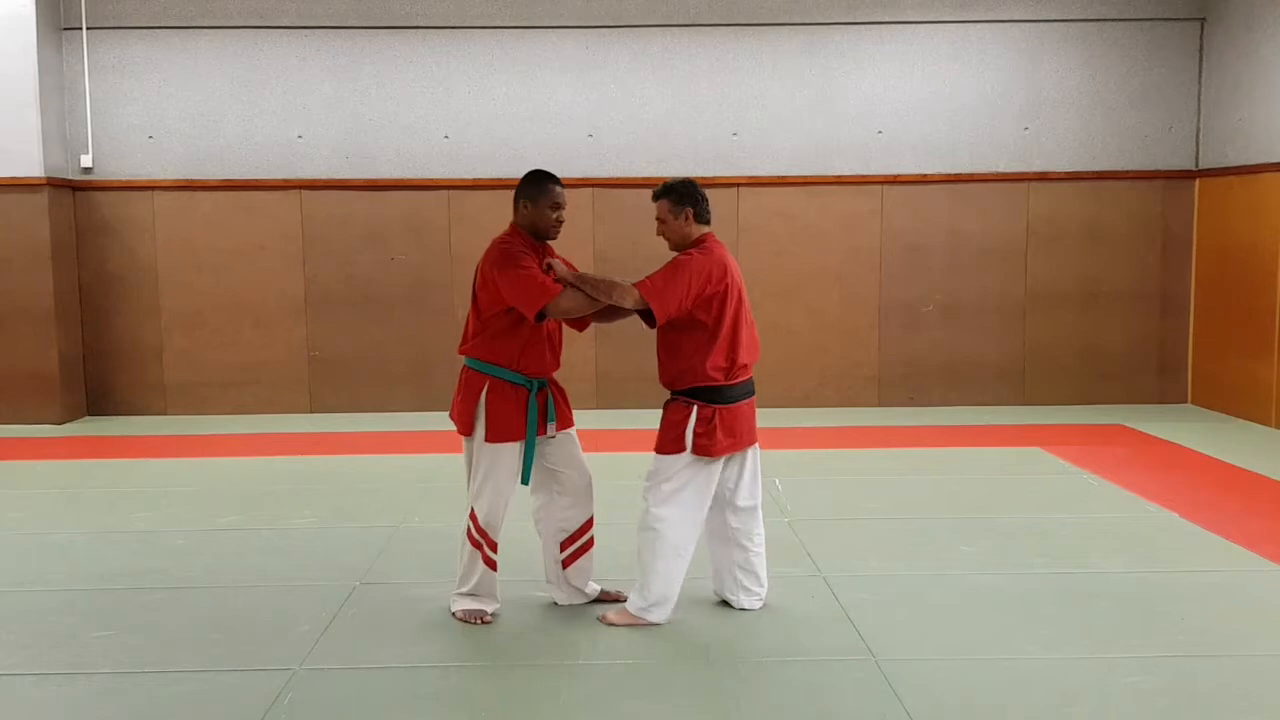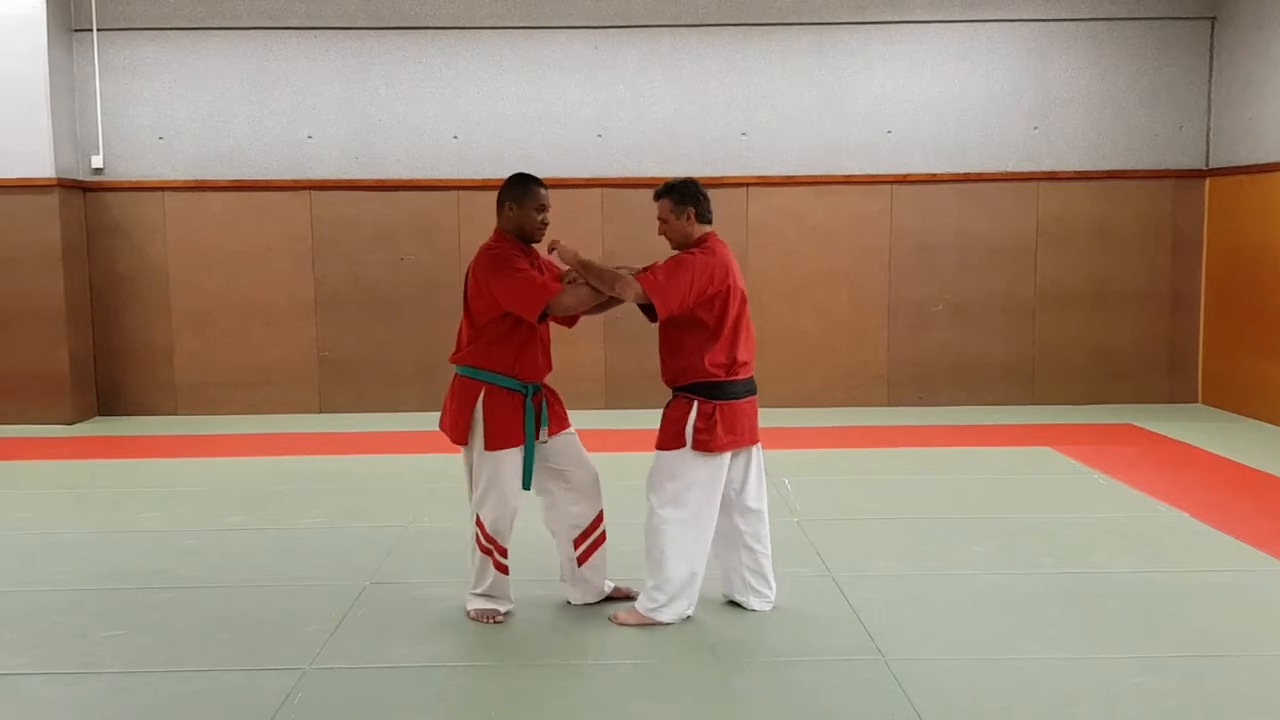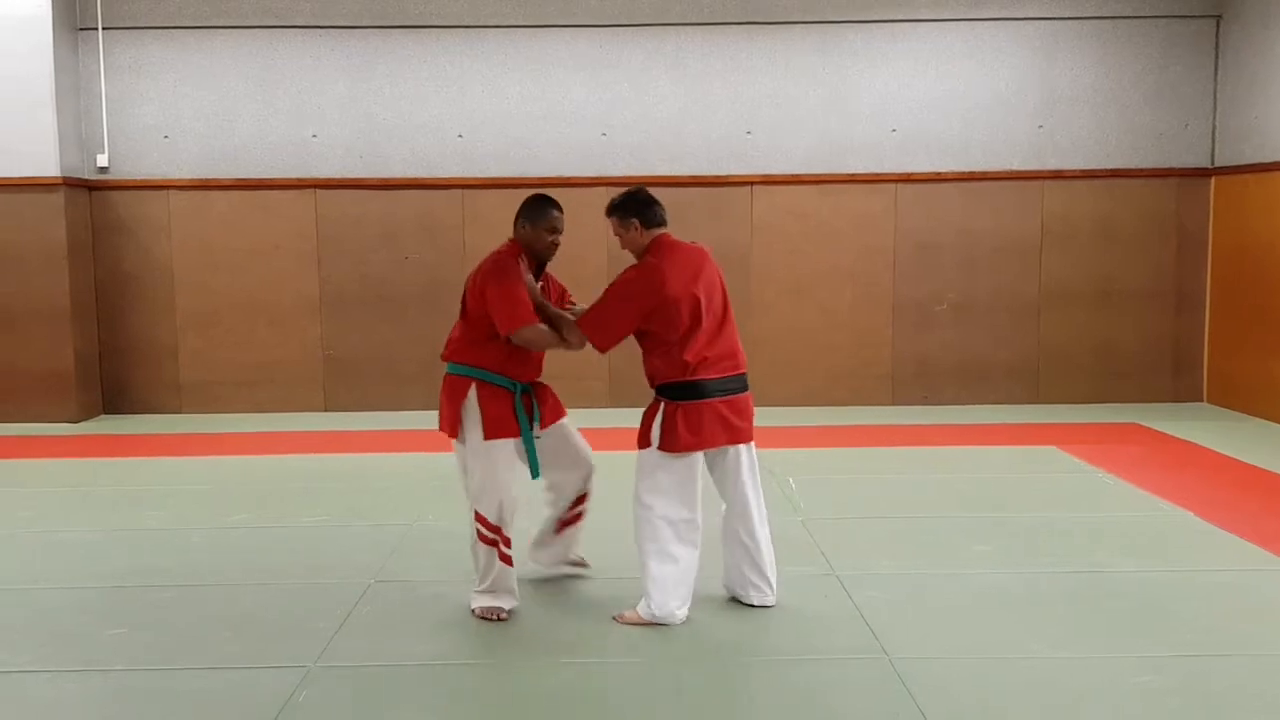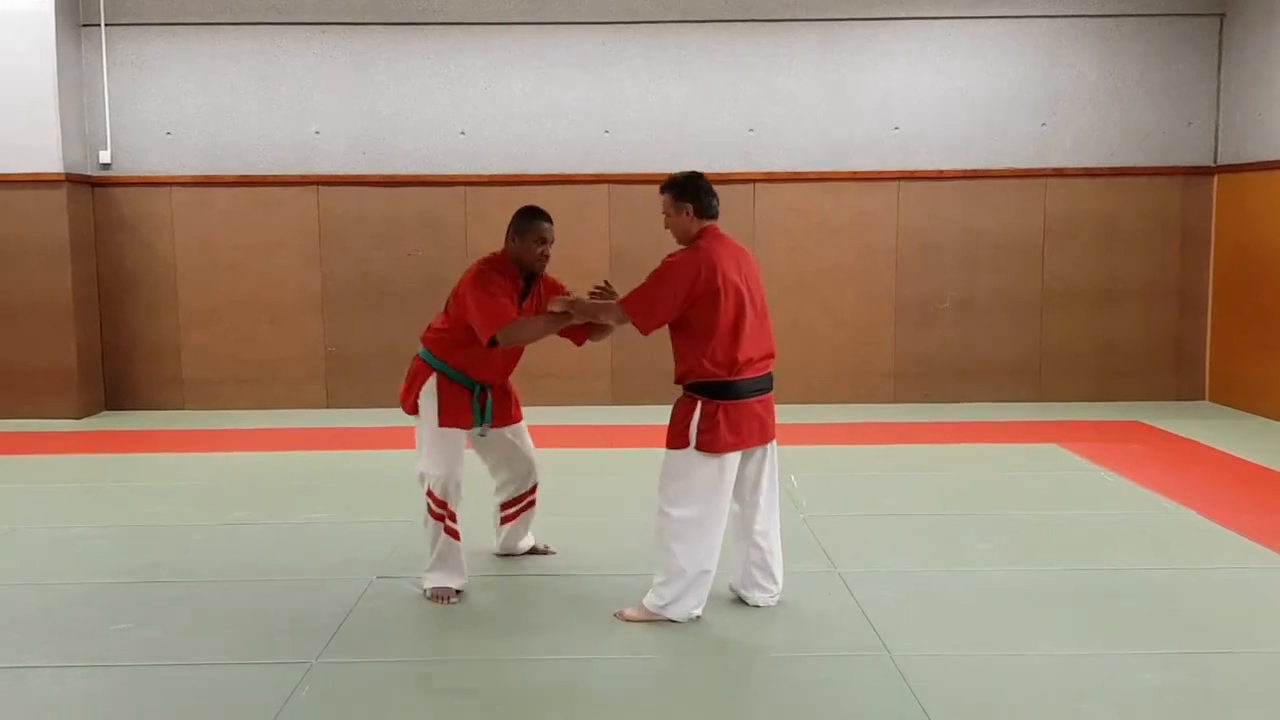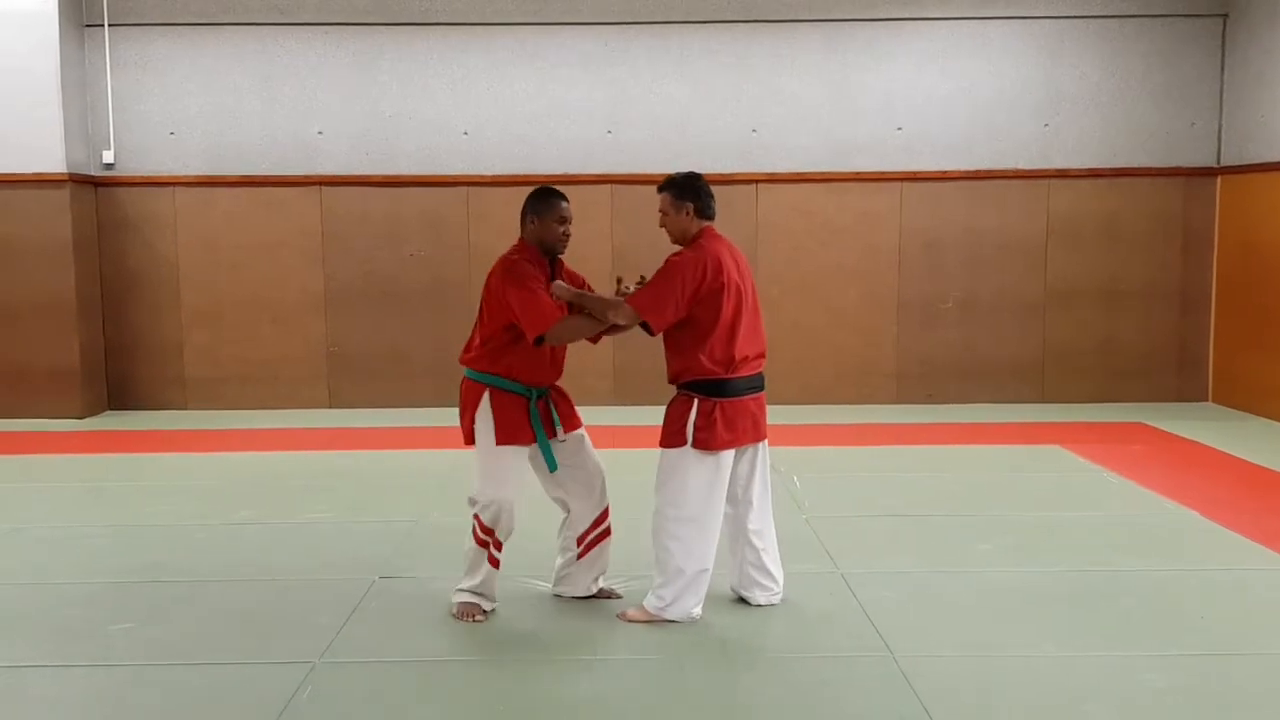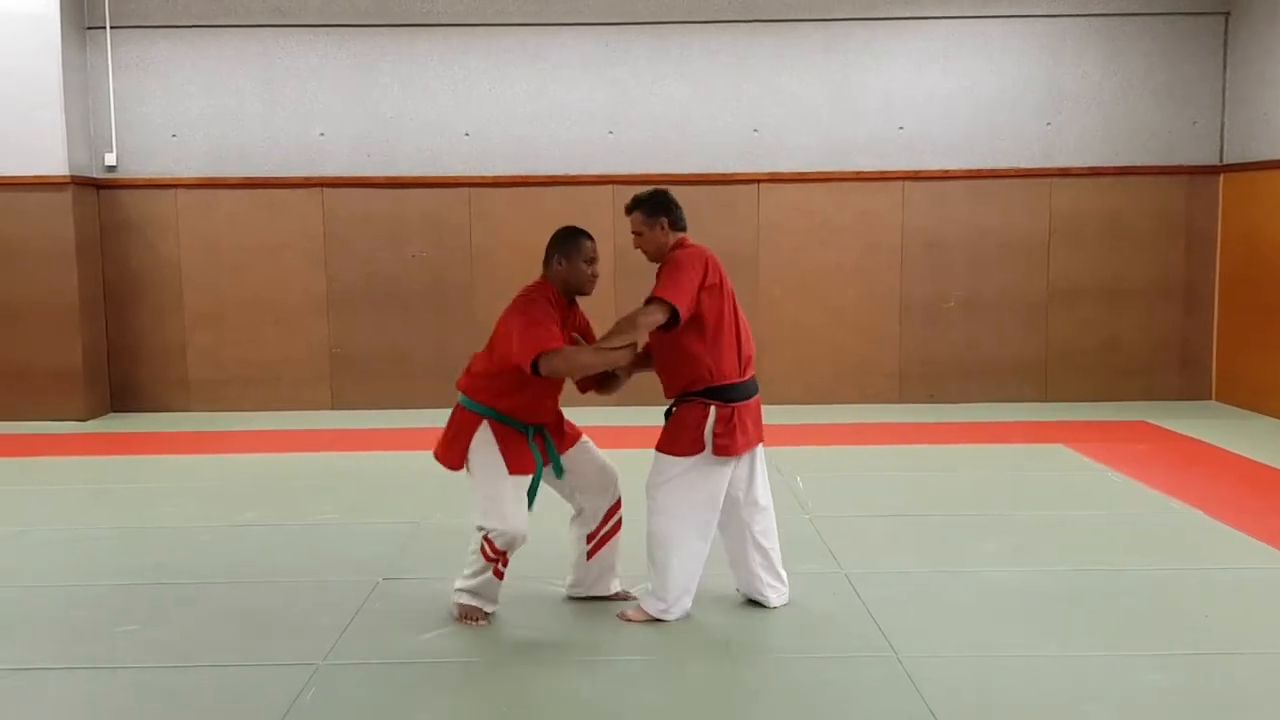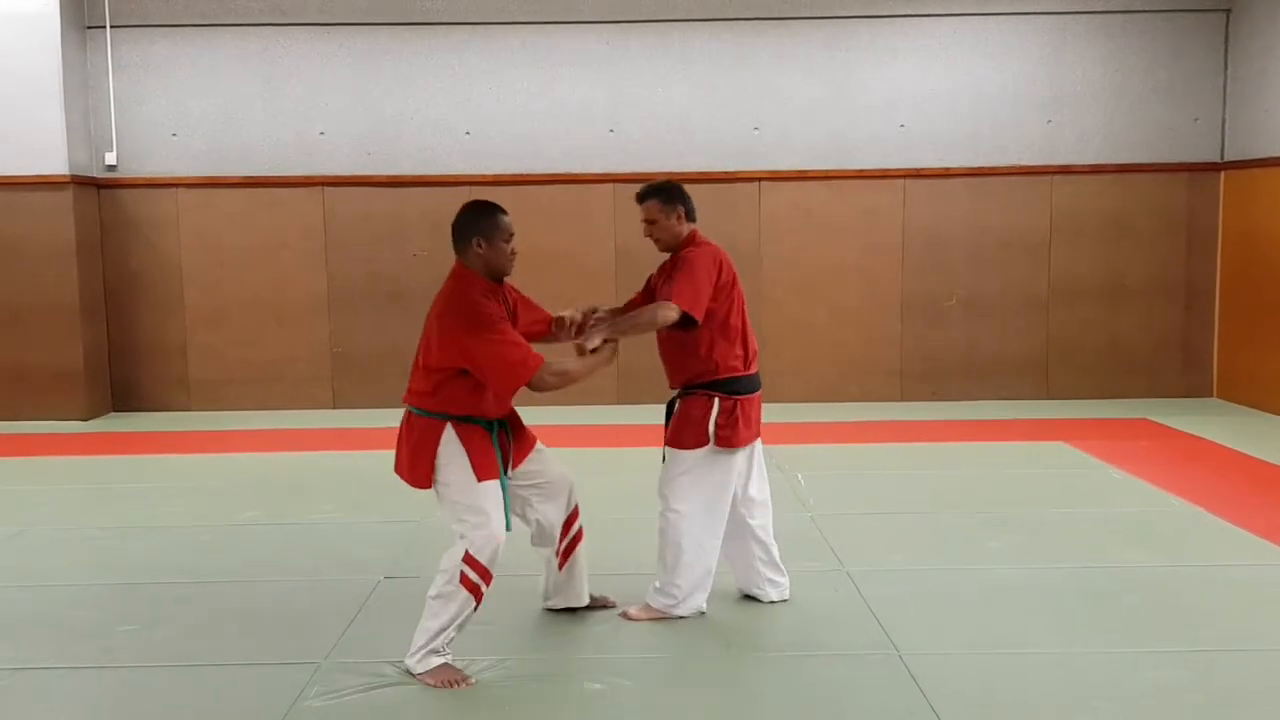
dt=0.5s
person 1, frame 1
left shoulder: (698, 264)
right shoulder: (717, 259)
left elbow: (631, 297)
right elbow: (656, 308)
left wrist: (572, 276)
left hip: (704, 408)
right hip: (733, 401)
left knee: (669, 504)
right knee: (737, 504)
left ankle: (649, 605)
right ankle: (745, 591)
person 1, frame 2
left shoulder: (699, 263)
right shoulder: (714, 257)
left elbow: (632, 292)
right elbow: (653, 293)
left wrist: (576, 262)
right wrist: (616, 275)
left hip: (705, 406)
right hip: (735, 399)
left knee: (675, 504)
right knee: (742, 503)
left ankle: (663, 603)
right ankle: (754, 591)
person 1, frame 3
left shoulder: (640, 278)
right shoulder: (701, 257)
left elbow: (577, 335)
left wrist: (535, 298)
left hip: (684, 405)
right hip: (733, 395)
left knee: (663, 505)
right knee: (744, 497)
left ankle: (663, 605)
right ankle: (756, 587)
person 1, frame 4
left shoulder: (688, 263)
right shoulder: (739, 255)
left elbow: (621, 315)
left wrist: (570, 305)
right wrist: (619, 298)
left hip: (714, 404)
right hip: (755, 397)
left knee: (686, 505)
right knee: (756, 500)
left ankle: (673, 601)
right ankle: (760, 586)
person 1, frame 5
left shoulder: (691, 261)
right shoulder: (730, 254)
left elbow: (626, 313)
left wrist: (571, 295)
right wrist: (648, 295)
left hip: (708, 403)
right hip: (746, 396)
left knee: (685, 506)
right knee: (748, 500)
left ankle: (673, 602)
right ankle: (761, 585)
person 1, frame 6
left shoulder: (687, 262)
right shoulder: (689, 265)
left elbow: (652, 316)
right elbow: (661, 345)
left wrist: (597, 348)
right wrist: (620, 372)
left hip: (710, 409)
right hip: (733, 402)
left knee: (671, 501)
right knee: (746, 503)
left ankle: (665, 602)
right ankle: (767, 586)
person 1, frame 7
left shoulder: (702, 259)
right shoulder: (673, 267)
left elbow: (664, 313)
right elbow: (635, 310)
left wrist: (603, 331)
right wrist: (595, 320)
left hip: (716, 401)
right hip: (731, 398)
left knee: (686, 499)
right knee: (745, 499)
left ankle: (674, 598)
right ankle: (768, 583)
person 2, frame 1
left shoulder: (550, 259)
right shoulder: (506, 255)
left elbow: (589, 311)
right elbow: (560, 306)
left hip: (540, 394)
right hip: (496, 393)
left knee: (571, 486)
right knee: (490, 499)
left ankle: (573, 586)
right ankle: (472, 595)
person 2, frame 2
left shoulder: (533, 261)
right shoulder: (497, 260)
left elbow: (575, 304)
right elbow: (560, 304)
left hip: (531, 397)
right hip: (490, 399)
left knee: (578, 482)
right knee: (498, 504)
left ankle: (588, 584)
right ankle: (487, 596)
person 2, frame 3
left shoulder: (542, 277)
right shoulder: (500, 268)
right elbow: (527, 335)
right wrist: (585, 336)
left hip: (525, 394)
right hip: (480, 394)
left knee: (576, 463)
right knee: (496, 496)
left ankle: (552, 549)
right ankle: (492, 592)
person 2, frame 4
left shoulder: (543, 285)
right shoulder: (484, 277)
left elbow: (593, 330)
right elbow: (510, 334)
right wrist: (567, 315)
left hip: (491, 388)
right hip: (445, 382)
left knee: (520, 466)
right knee: (444, 476)
left ankle: (514, 539)
right ankle: (443, 574)
person 2, frame 5
left shoulder: (562, 273)
right shoulder: (514, 270)
left elbow: (601, 322)
right elbow: (557, 333)
left hip: (544, 399)
right hip: (498, 399)
left knee: (587, 483)
right knee: (496, 501)
left ankle: (579, 581)
right ankle: (474, 591)
person 2, frame 6
left shoulder: (573, 315)
right shoulder: (533, 308)
left elbow: (594, 382)
right elbow: (553, 364)
left wrist: (621, 367)
right wrist: (619, 355)
left hip: (540, 426)
right hip: (490, 426)
left knee: (601, 484)
right knee: (509, 526)
left ankle: (593, 584)
right ankle: (471, 594)
person 2, frame 7
left shoulder: (496, 289)
right shoulder: (466, 308)
left elbow: (543, 326)
right elbow: (541, 377)
left wrist: (567, 323)
right wrist: (599, 359)
left hip: (491, 424)
right hip: (448, 434)
left knee: (557, 490)
right knee: (483, 537)
left ankle: (566, 594)
right ankle: (427, 654)
